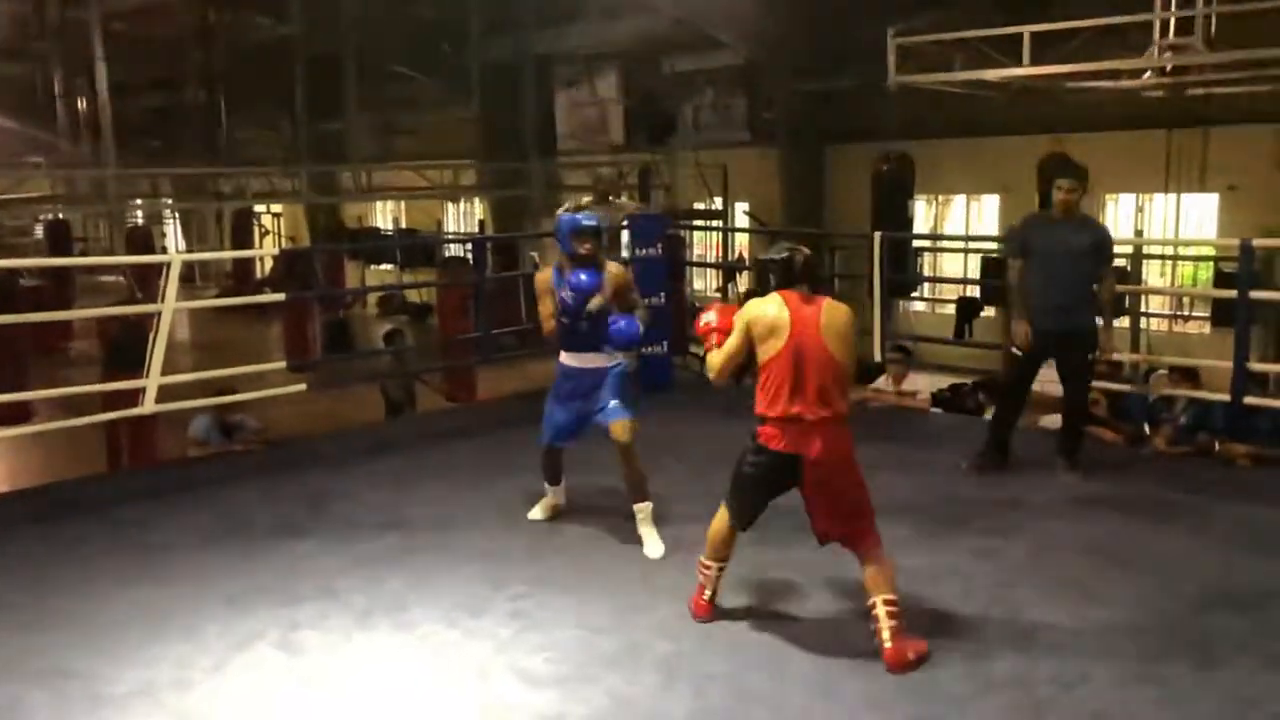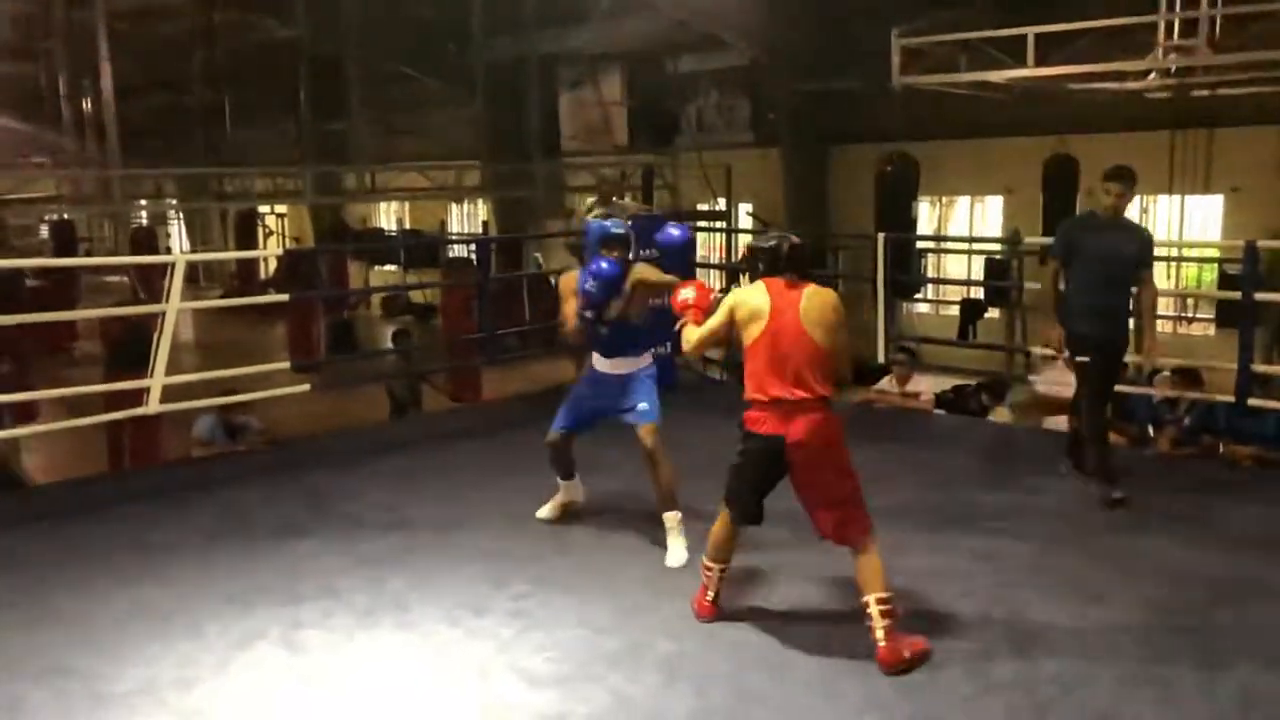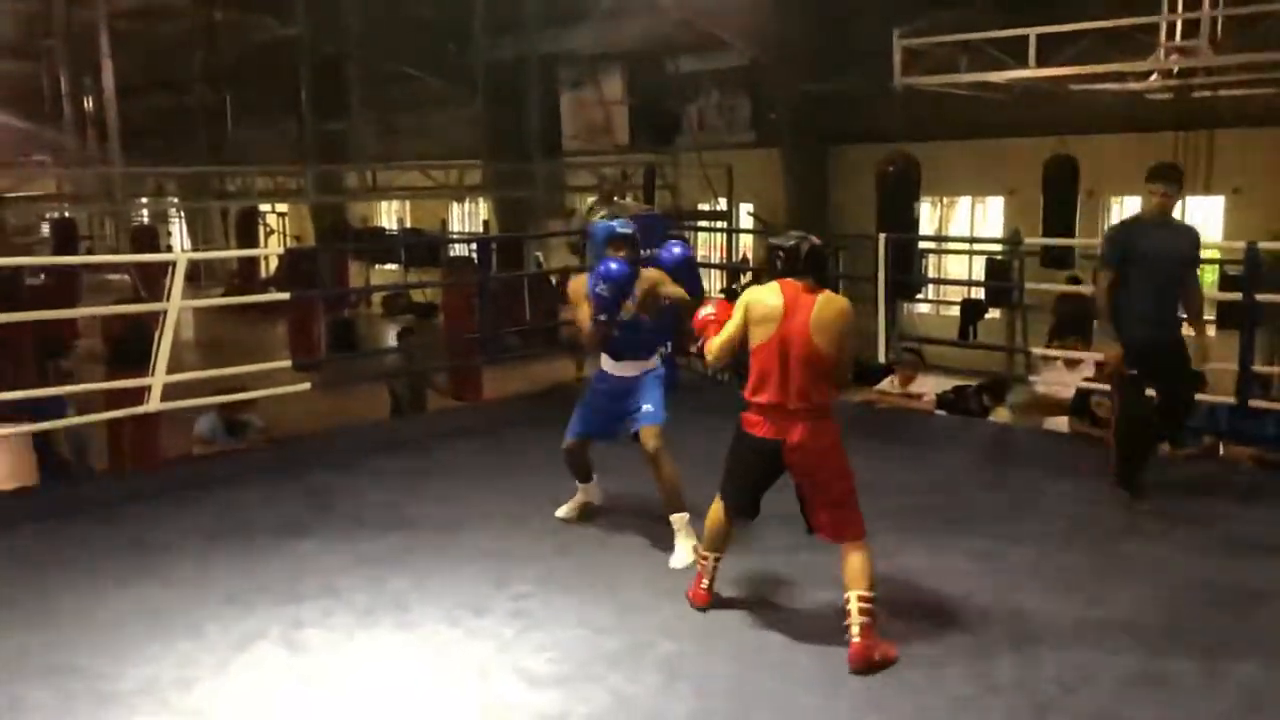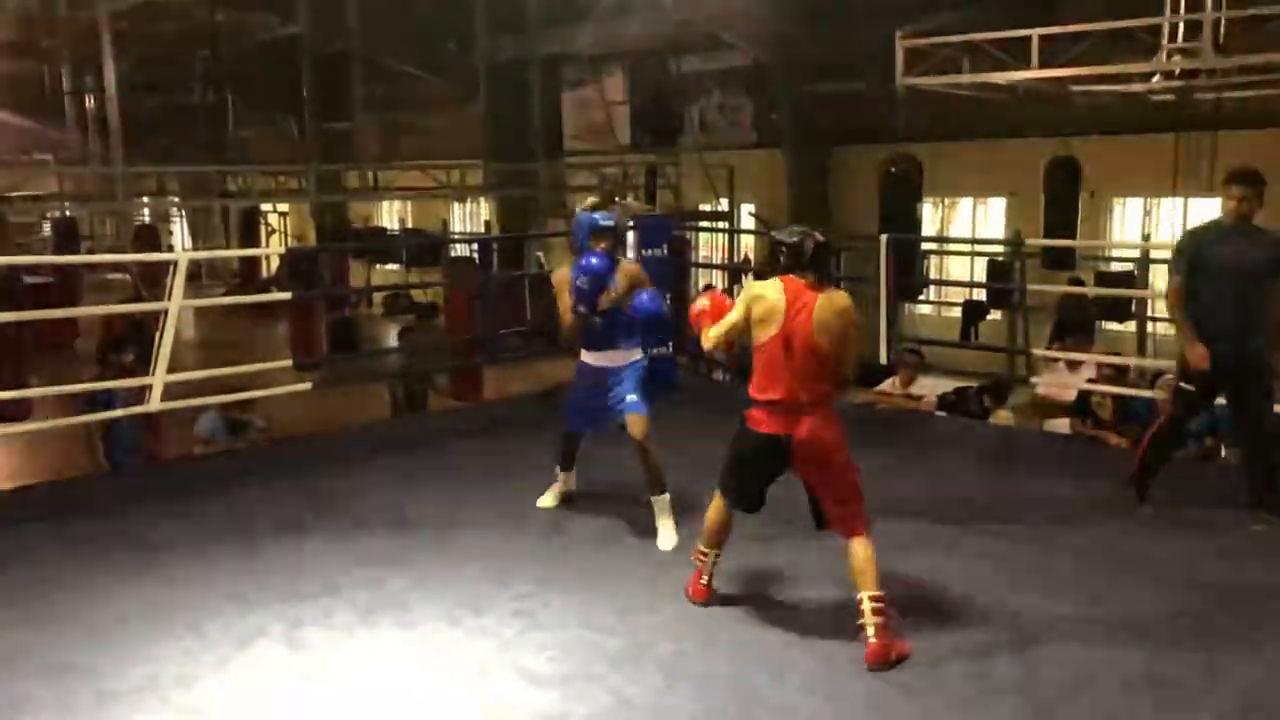
dt=0.4s
person 1, frame 1
left shoulder: (757, 311)
right shoulder: (842, 315)
left elbow: (717, 373)
right elbow: (842, 376)
left wrist: (713, 341)
left hip: (776, 441)
right hip: (830, 442)
left knee: (730, 512)
right knee: (867, 543)
left ankle: (704, 597)
right ankle: (893, 641)
person 1, frame 2
left shoulder: (742, 299)
right shoulder: (828, 301)
left elbow: (694, 343)
right elbow: (842, 371)
left wrist: (690, 318)
left hip: (763, 427)
right hip: (815, 427)
left knee: (731, 513)
right knee: (859, 534)
left ankle: (707, 598)
right ankle: (888, 640)
person 1, frame 3
left shoulder: (755, 298)
right shoulder: (839, 309)
left elbow: (714, 356)
right elbow: (842, 375)
left wrist: (709, 329)
left hip: (760, 427)
right hip: (814, 431)
left knee: (727, 503)
right knee: (851, 536)
left ankle: (702, 586)
right ankle: (863, 639)
person 1, frame 4
left shoulder: (758, 294)
right shoulder: (841, 305)
left elbow: (712, 343)
right elbow: (847, 373)
left wrist: (706, 321)
left hip: (765, 424)
right hip: (818, 428)
left knee: (725, 498)
right knee: (856, 530)
left ankle: (701, 581)
right ankle: (878, 638)
person 2, frame 1
left shoulder: (615, 273)
right shoulder: (547, 278)
left elbow: (637, 309)
right elbow: (549, 332)
left wrist: (634, 328)
right wrist: (567, 310)
left hip: (609, 370)
right hip: (571, 371)
left knee: (624, 439)
right knee: (551, 443)
left ankle: (646, 522)
right ankle: (553, 496)
person 2, frame 2
left shoulder: (639, 274)
right shoulder: (573, 282)
left elbow: (678, 287)
right elbow: (574, 335)
right wrist: (590, 303)
left hip: (636, 373)
right hip: (599, 373)
left knee: (650, 443)
right knee: (555, 439)
left ankle: (674, 531)
right ankle: (569, 493)
person 2, frame 3
left shoulder: (650, 279)
right shoulder: (580, 286)
left elbow: (689, 303)
right elbow: (591, 340)
left wrist: (686, 275)
right wrist: (602, 305)
left hip: (645, 376)
right hip: (608, 375)
left knee: (653, 446)
right knee: (572, 446)
left ankle: (683, 533)
right ankle: (588, 493)
person 2, frame 4
left shoulder: (629, 271)
right shoulder: (565, 277)
left elbow: (654, 303)
right elbow: (570, 332)
left wrist: (652, 309)
right wrist: (583, 298)
left hip: (627, 367)
right hip: (590, 368)
left knee: (639, 435)
right knee: (569, 433)
left ankle: (663, 514)
right ankle: (564, 481)
person 3, frame 1
left shoulder: (1096, 233)
right shoulder: (1029, 227)
left elbow: (1106, 282)
right elbow: (1015, 274)
left wrist: (1106, 328)
right wrist: (1019, 319)
left hip: (1078, 329)
right hip: (1036, 325)
left knee: (1076, 397)
right knee: (1013, 390)
left ankle: (1069, 457)
right ankle: (995, 452)
person 3, frame 2
left shoulder: (1140, 237)
right shoulder: (1074, 229)
left elbow: (1146, 285)
right elbow: (1053, 277)
left wrist: (1148, 332)
right wrist: (1056, 322)
left hip: (1116, 331)
right hip: (1080, 329)
left knee: (1096, 401)
right knee: (1091, 402)
left ankle: (1076, 456)
right ankle: (1105, 477)
person 3, frame 3
left shoulder: (1188, 237)
right shoulder: (1122, 234)
left elbow: (1191, 288)
right elbow: (1104, 288)
left wrist: (1200, 333)
right wrist: (1111, 339)
left hip: (1169, 338)
right hip: (1131, 339)
left knee: (1182, 405)
right knee: (1130, 411)
left ankle: (1134, 460)
right ankle: (1126, 480)
person 3, frame 4
right shoulder: (1195, 241)
right elbow: (1175, 293)
right wrist: (1189, 342)
left hip: (1250, 356)
right hip: (1202, 352)
right knee: (1176, 422)
right ankle: (1140, 479)
